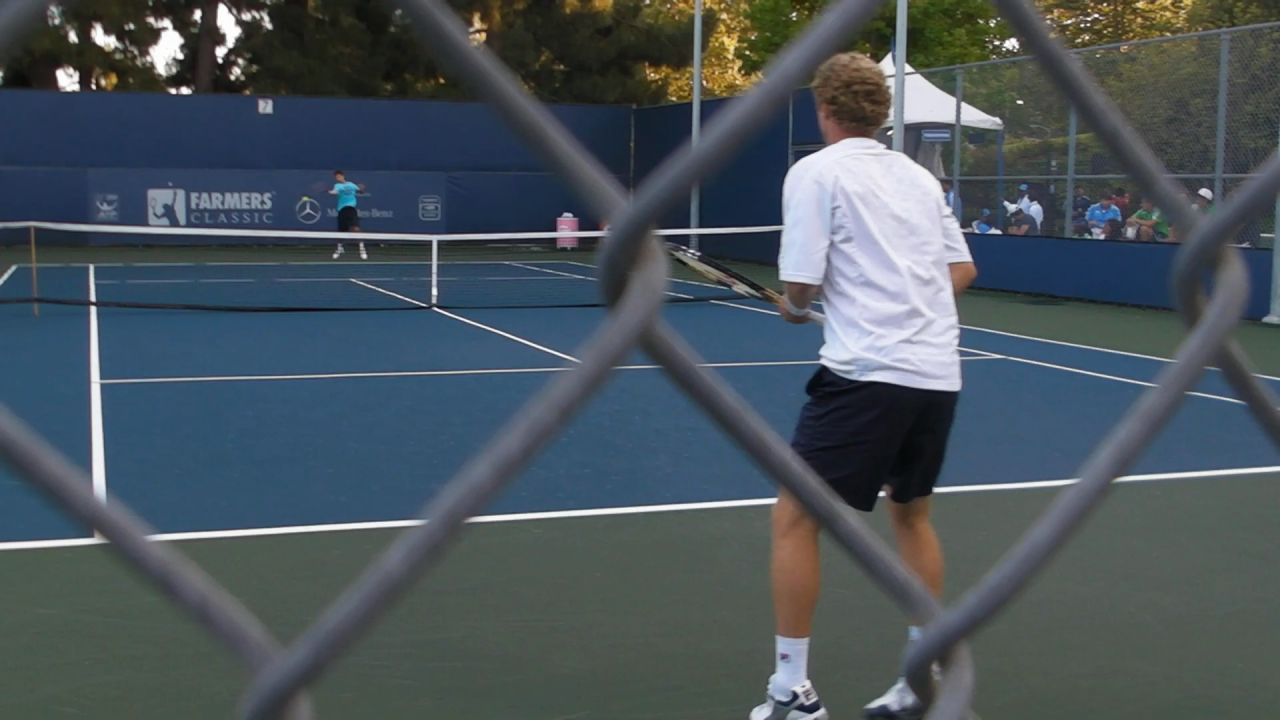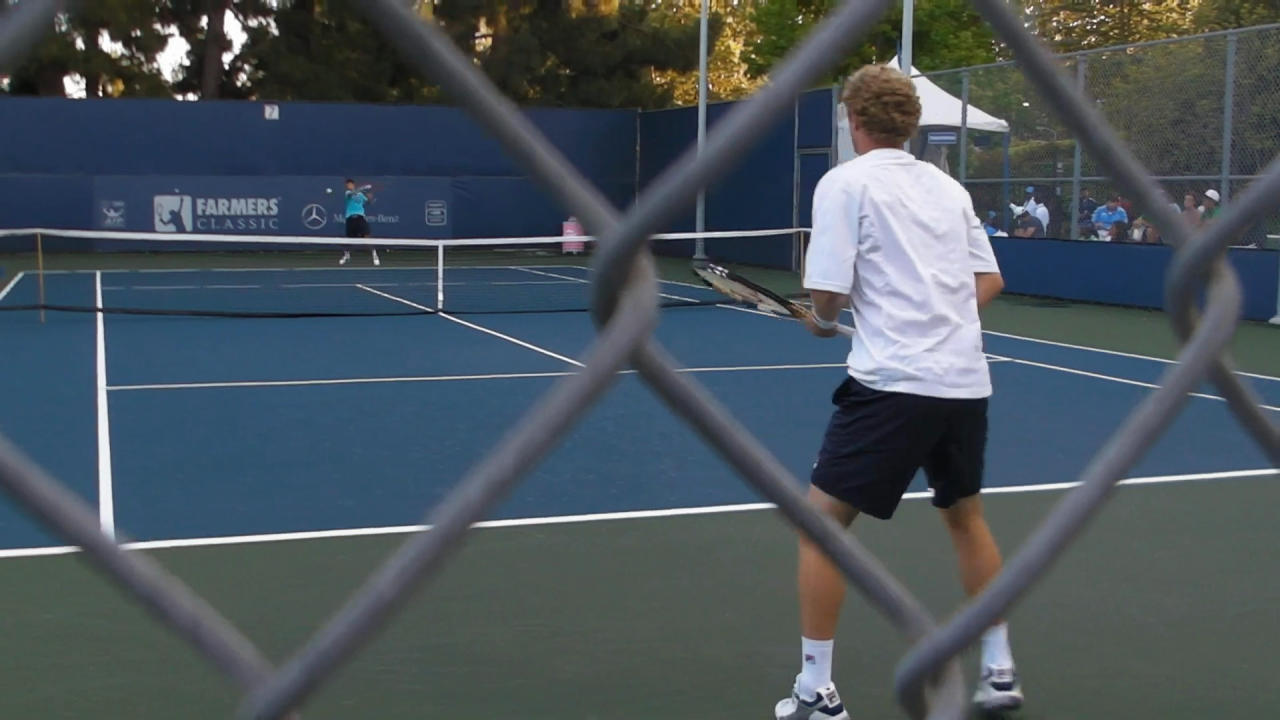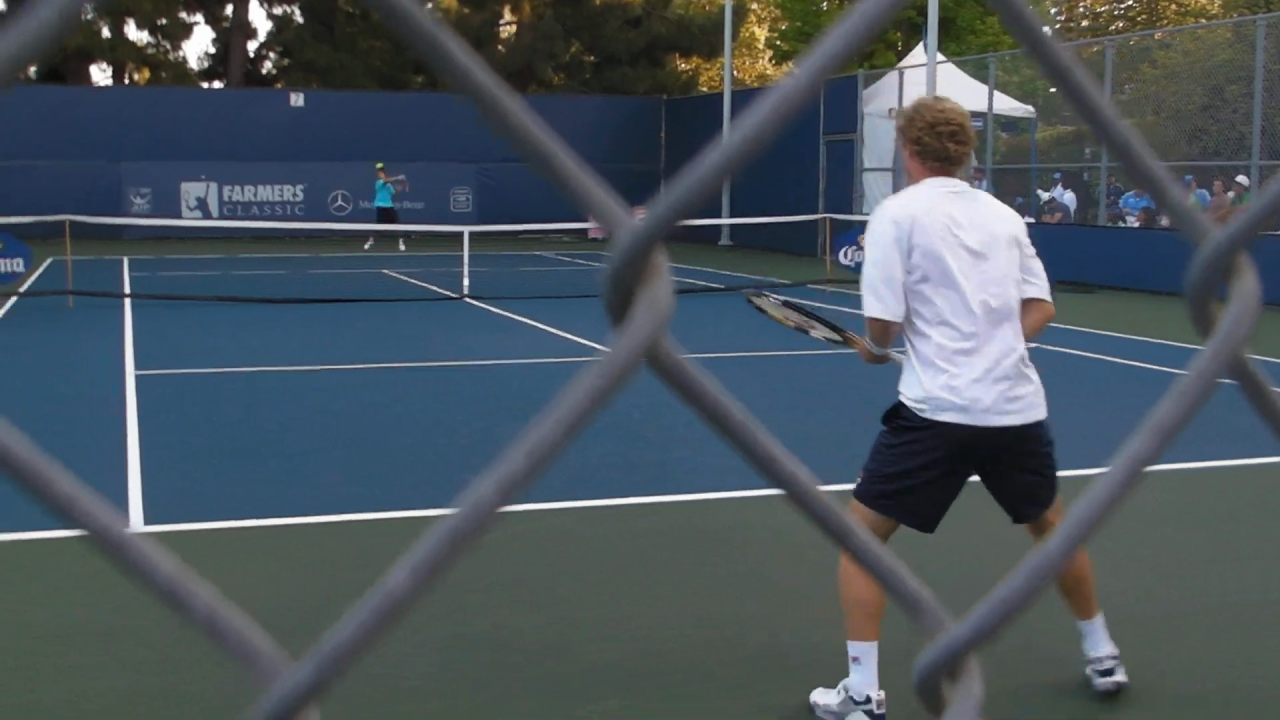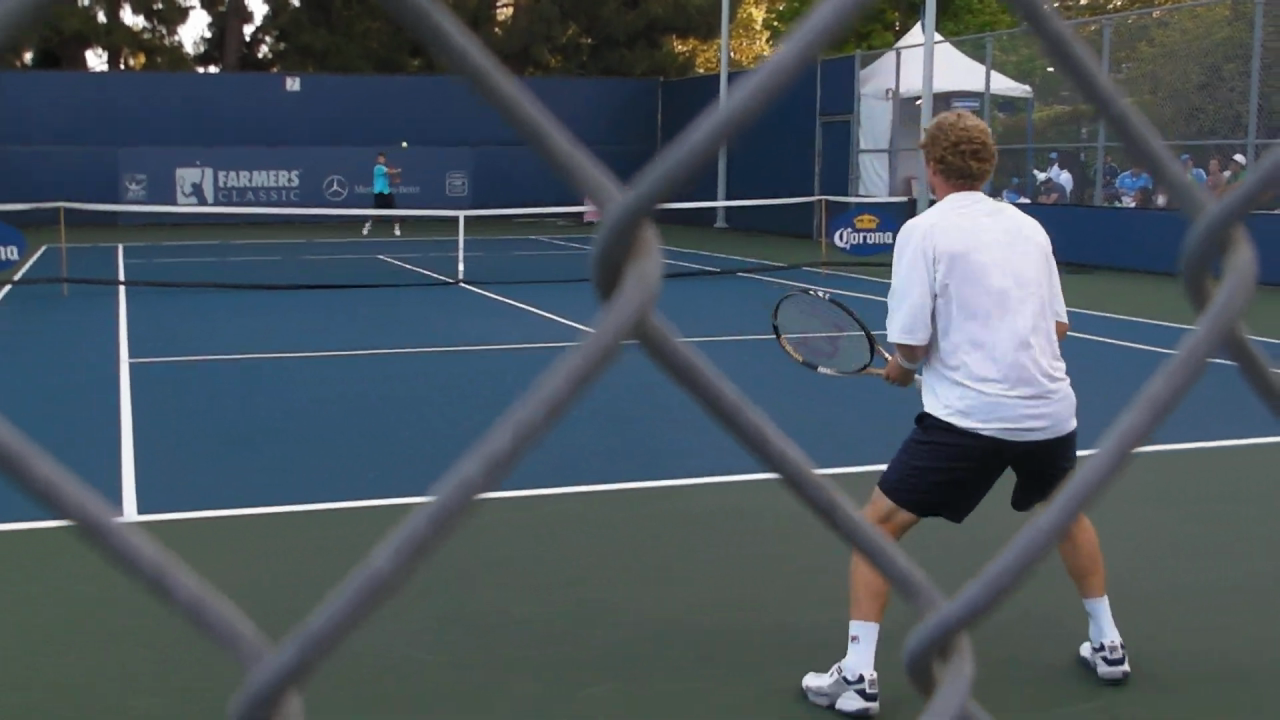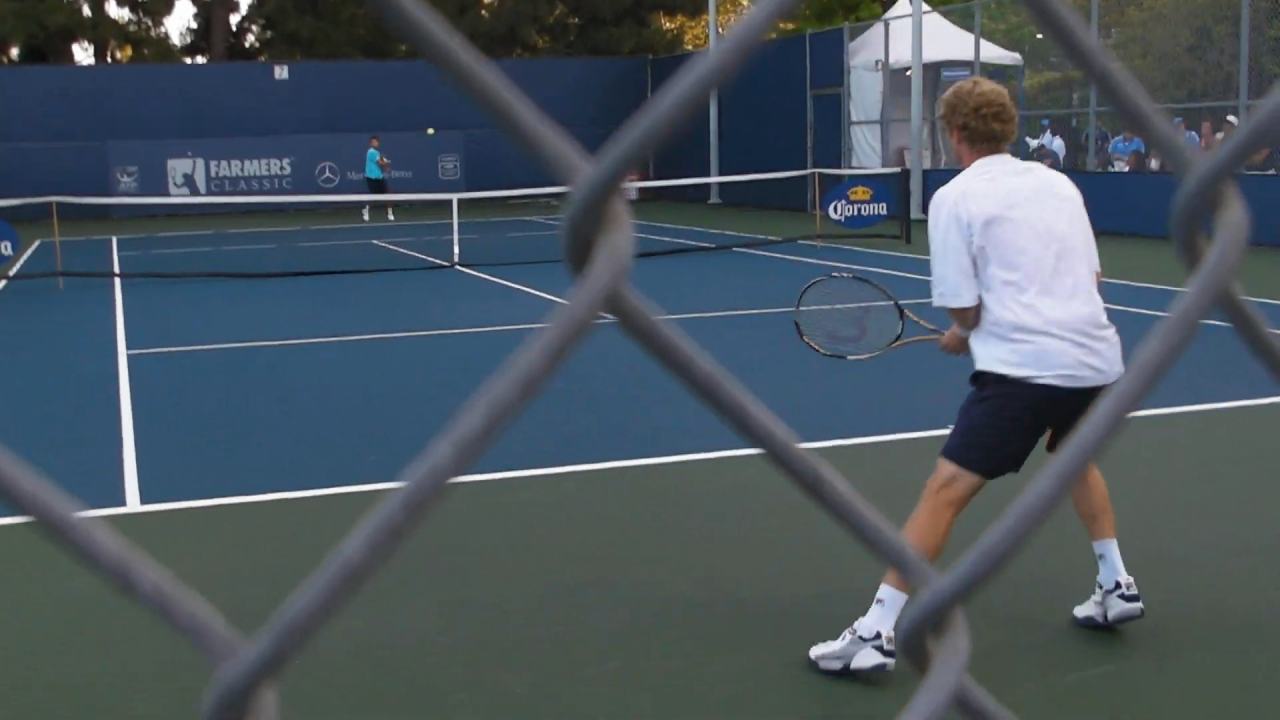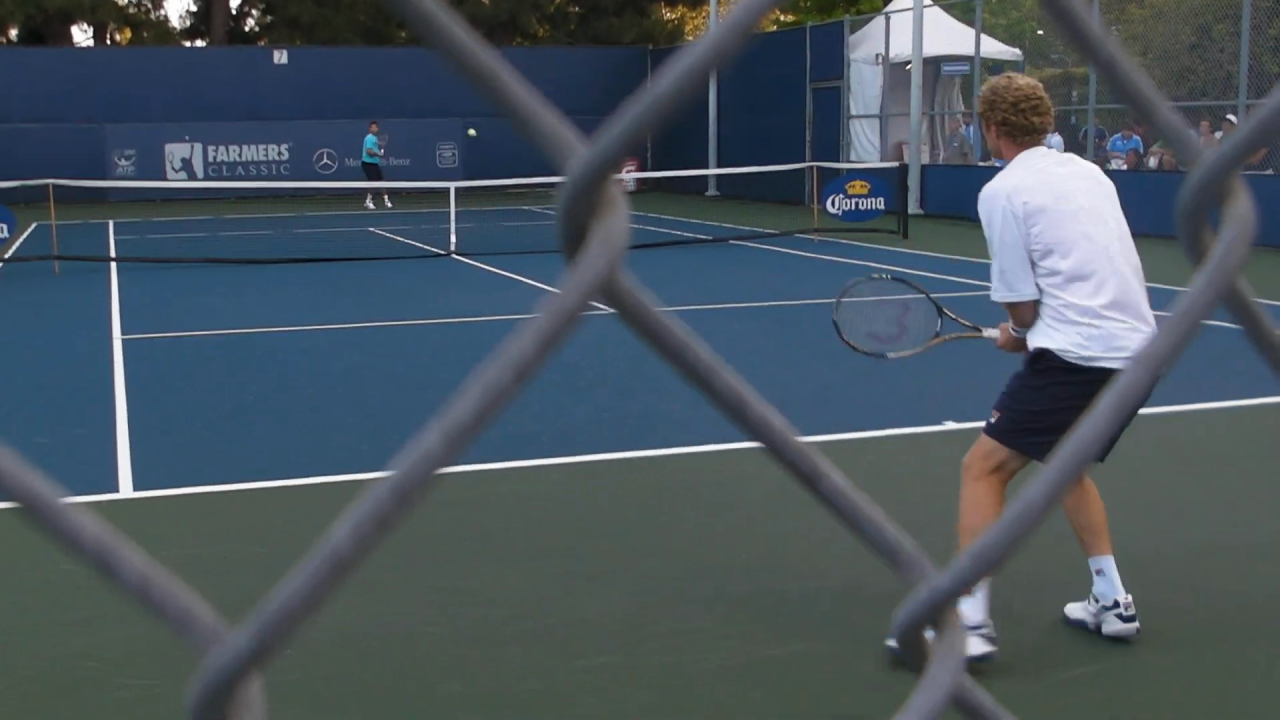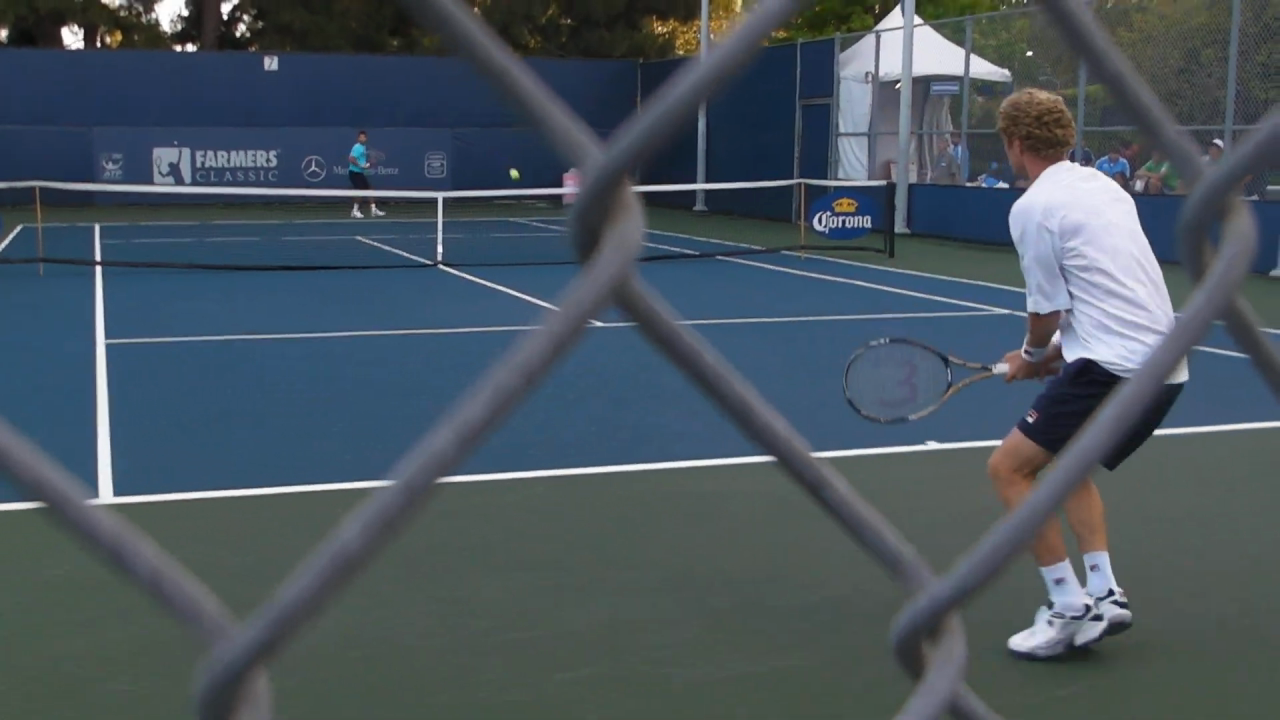
dt=0.1s
person 1, frame 1
left shoulder: (813, 173)
right shoulder: (921, 177)
left elbow: (800, 284)
right elbow: (962, 271)
left wrist: (792, 307)
left hip: (866, 375)
right hip: (937, 374)
left knee: (794, 518)
right knee: (913, 514)
person 1, frame 2
left shoulder: (843, 182)
right shoulder: (949, 187)
left elbow: (827, 293)
right elbow: (990, 282)
left wrist: (819, 320)
left hip: (891, 383)
right hip: (965, 383)
left knee: (821, 523)
right knee: (964, 517)
person 1, frame 3
left shoulder: (895, 214)
right shoulder: (1006, 218)
left elbow: (884, 323)
right elbow: (1040, 312)
left wrist: (875, 347)
left hip: (939, 411)
right hip: (1019, 407)
left knee: (860, 535)
right knee: (1049, 527)
right ankle: (1103, 657)
person 1, frame 4
left shoulder: (921, 232)
right shoulder: (1029, 229)
left elbow: (912, 342)
right elbow: (1055, 325)
left wrist: (900, 367)
left hip: (966, 418)
right hip: (1048, 413)
left knee: (876, 525)
right knee: (1065, 510)
right ankle: (1106, 644)
person 1, frame 5
left shoulder: (953, 200)
right shoulder: (1060, 184)
left elbow: (964, 310)
right elbow: (1089, 274)
left wrist: (959, 338)
left hip: (1021, 370)
right hip: (1099, 364)
left knee: (944, 494)
left ankle: (876, 633)
right ankle: (1116, 583)
person 1, frame 6
left shoulder: (1001, 193)
right shoulder: (1092, 173)
left elbow: (1022, 304)
left wrist: (1017, 336)
left hip: (1073, 354)
right hip: (1134, 350)
left knee: (982, 469)
left ankle: (969, 621)
right ankle: (1113, 602)
person 1, frame 7
left shoulder: (1033, 209)
right shoulder: (1099, 185)
left elbow: (1048, 310)
left wrist: (1031, 356)
right wrist: (1056, 351)
left hip: (1116, 366)
left knee: (1009, 467)
left ankle: (1072, 607)
right ankle: (1102, 593)
